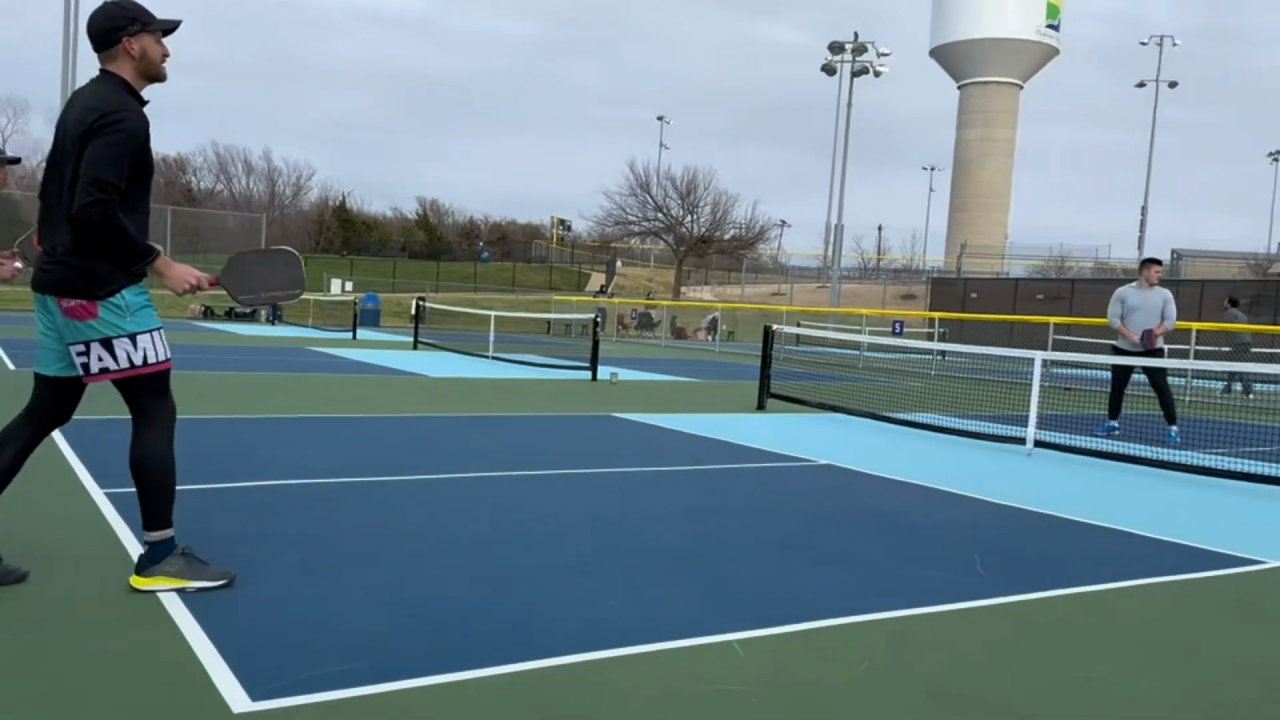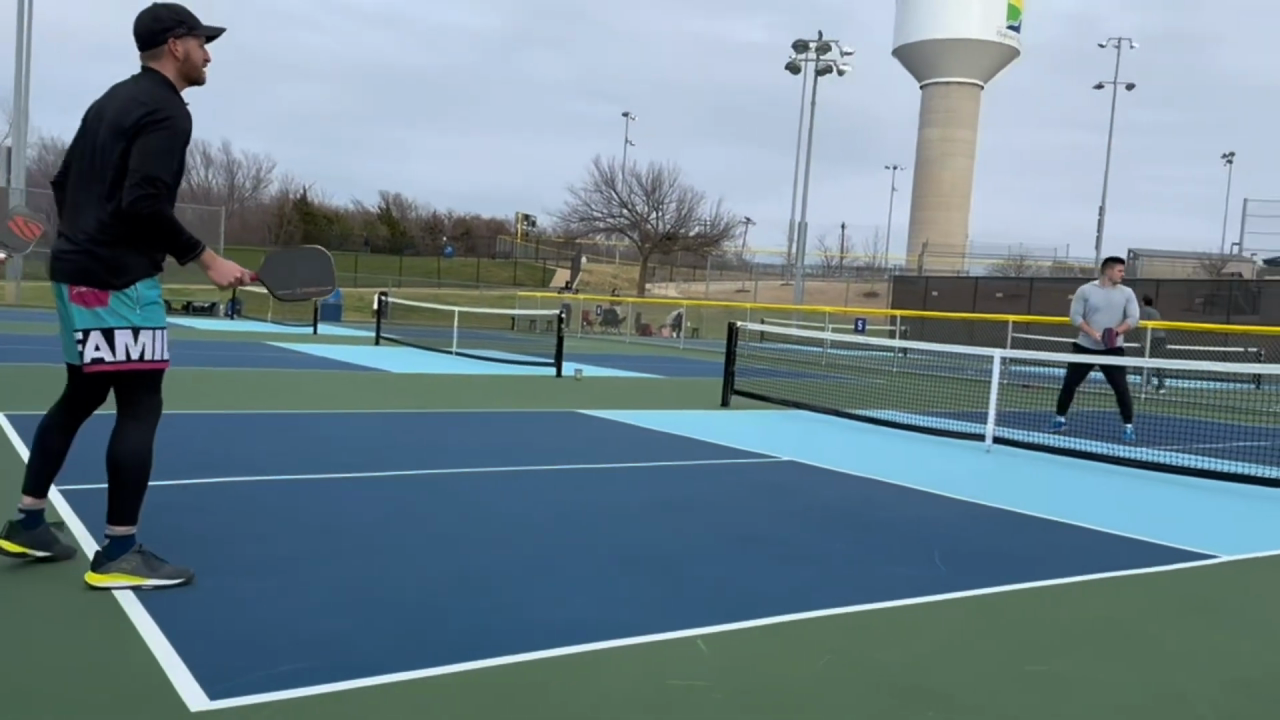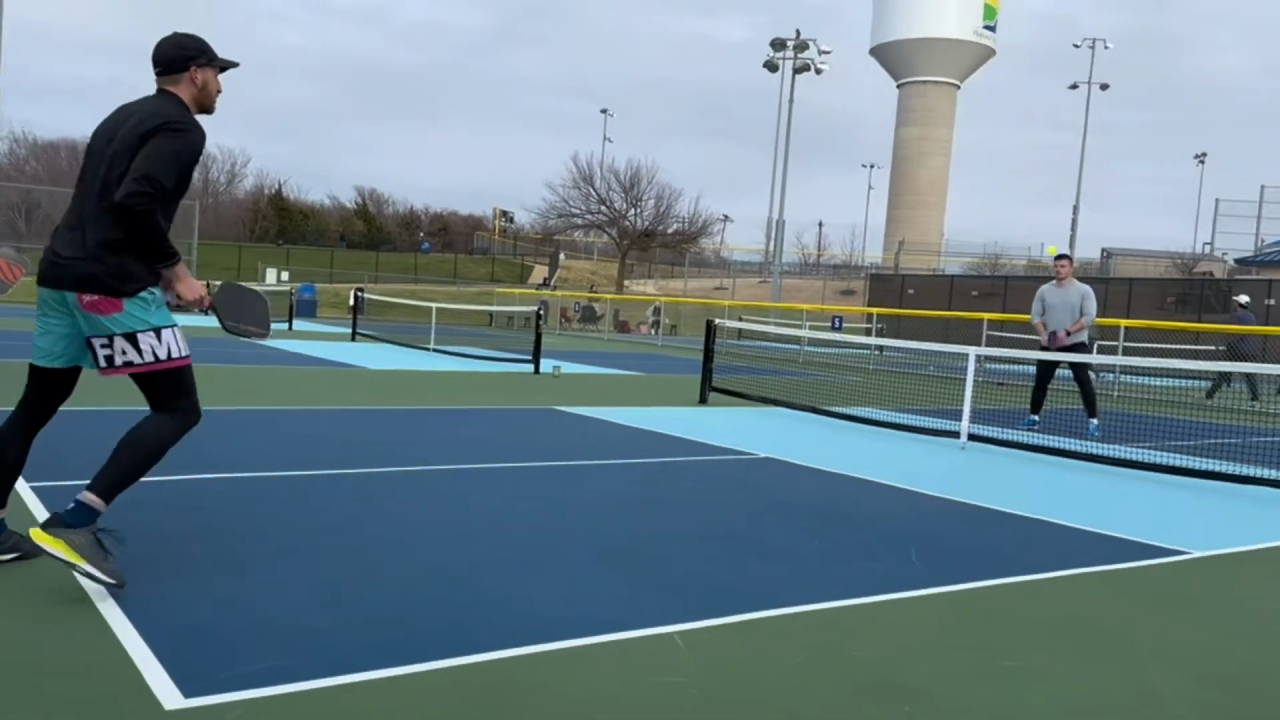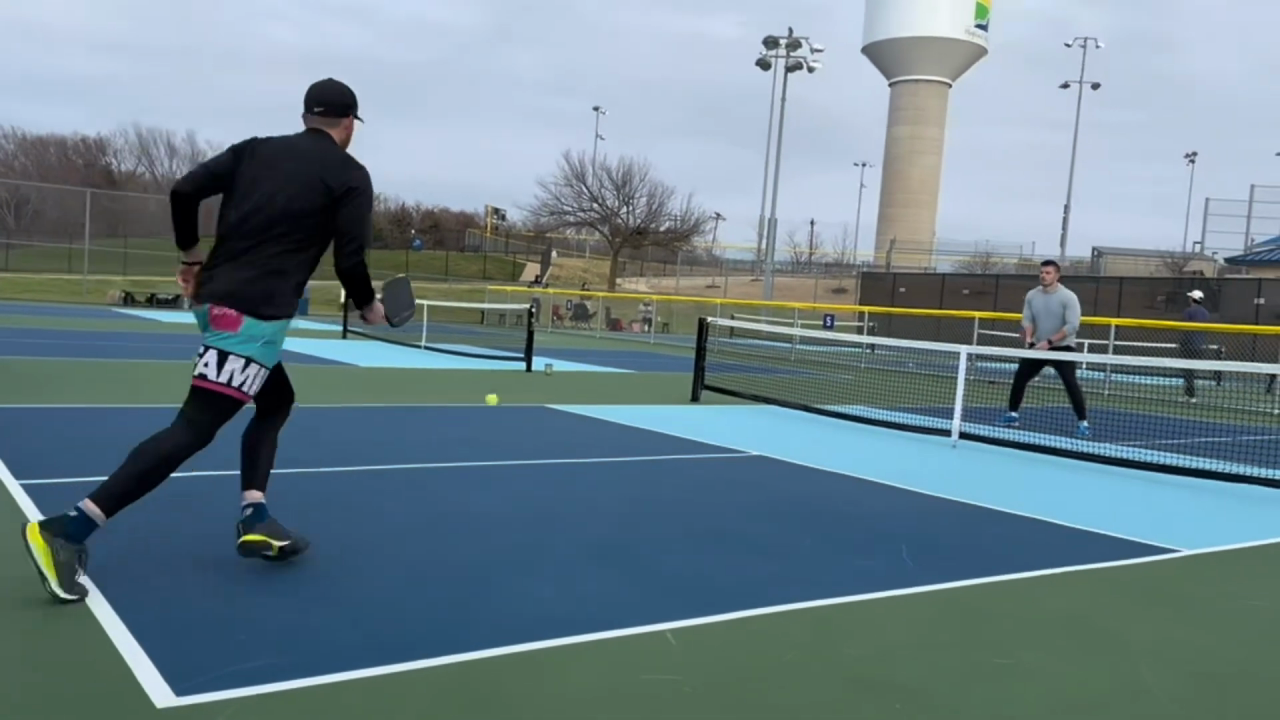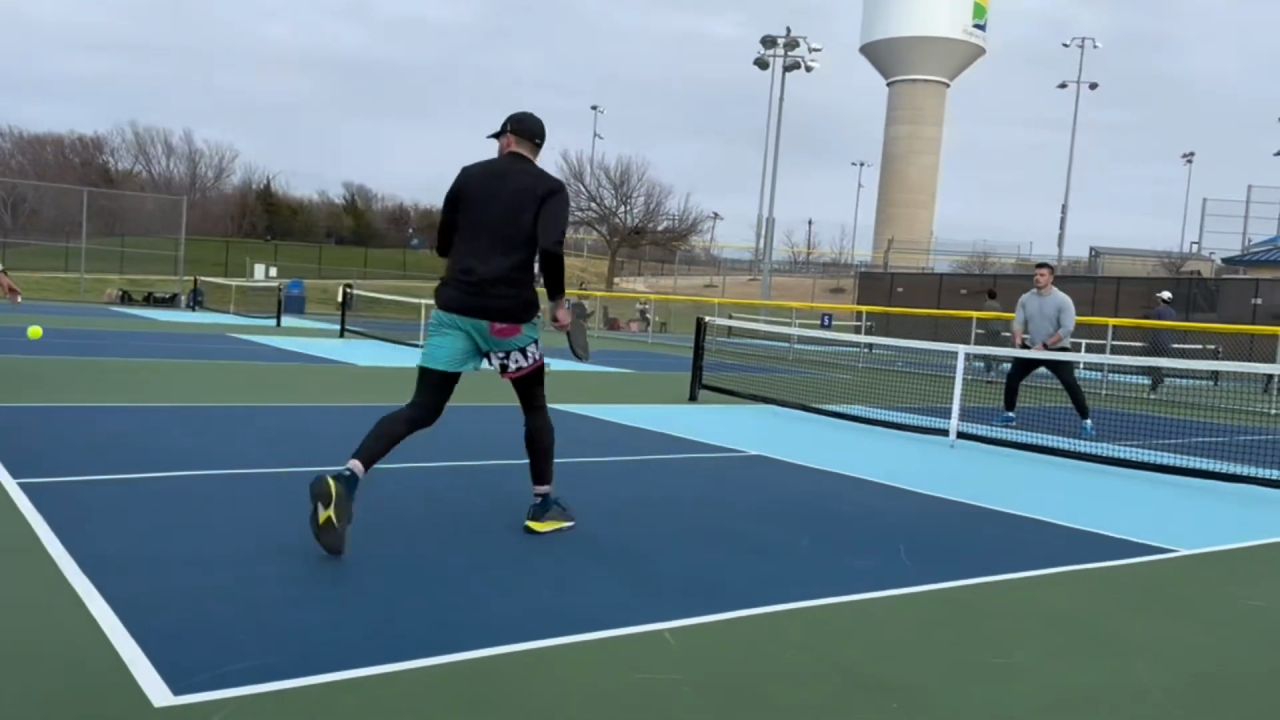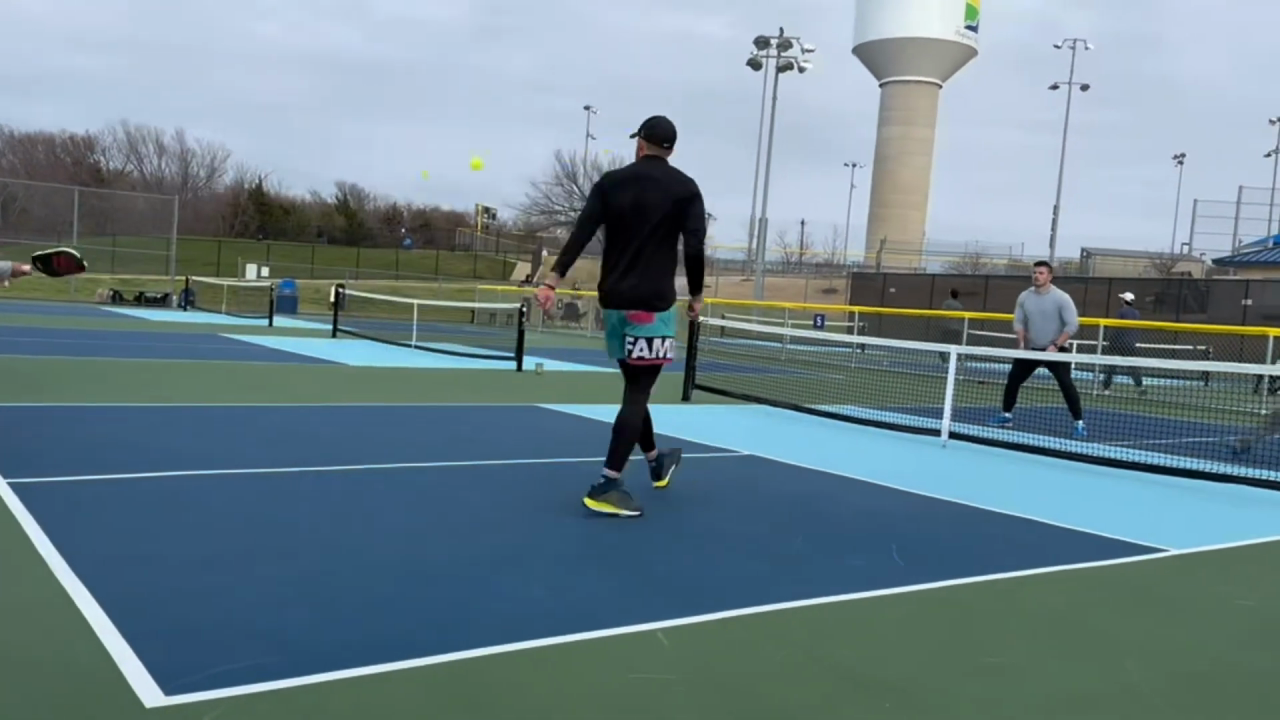
dt=0.4s
person 1, frame 1
left shoulder: (87, 103)
right shoulder: (120, 113)
left elbow: (69, 196)
right elbow: (94, 209)
right wrist: (159, 264)
left hip: (61, 281)
right hip: (104, 288)
right knee: (155, 413)
right ankle: (159, 556)
person 1, frame 2
left shoulder: (113, 101)
right shoulder: (167, 111)
left elbow: (63, 183)
right elbow: (144, 205)
right wrist: (206, 259)
left hip: (77, 268)
right hip: (117, 276)
left knee: (81, 396)
right knee: (140, 408)
right ankle: (117, 553)
person 1, frame 3
left shoulder: (120, 120)
right shoulder: (181, 127)
right elbow: (136, 203)
left wrist: (153, 265)
right wrist: (175, 271)
left hip: (62, 275)
right hip: (118, 286)
right knee: (178, 410)
right ankle: (75, 522)
person 1, frame 4
left shoulder: (253, 150)
right shoulder: (350, 175)
left elbow: (185, 190)
right elbow: (349, 260)
left wrist: (191, 256)
right wrist: (367, 306)
left hip: (215, 298)
right hip: (256, 310)
left knee: (278, 399)
right knee: (193, 427)
left ankle: (254, 517)
right ankle: (67, 529)
person 1, frame 5
left shoulder: (468, 176)
right shoulder: (551, 188)
left elbow: (443, 244)
right elbow: (550, 248)
right wrist: (557, 303)
left hip: (454, 305)
right hip: (509, 312)
left knee: (422, 409)
right knee: (534, 403)
left ankle: (346, 479)
right ankle: (543, 503)
person 1, frame 6
left shoulder: (610, 182)
right shoulder: (685, 187)
left elbow: (582, 232)
right elbow: (695, 249)
left wrist: (553, 278)
right wrist: (696, 295)
left hip: (613, 301)
right hip: (652, 304)
left knee: (640, 383)
right knee: (637, 392)
left ankle: (657, 462)
right ankle: (605, 486)
person 2, frame 1
left shoulder: (1164, 295)
right shoulder: (1122, 293)
left elbow: (1170, 321)
right elbow: (1113, 319)
left wrist: (1154, 335)
right wrist: (1131, 336)
left hip: (1152, 350)
right hip: (1124, 349)
left knee: (1162, 388)
right knee: (1117, 387)
left ankle: (1173, 428)
right ankle: (1112, 423)
person 2, frame 2
left shoulder: (1127, 293)
right shoulder: (1085, 291)
left elbow: (1133, 319)
right elbow: (1075, 317)
left wrist: (1116, 332)
right wrist: (1093, 333)
left hip: (1112, 349)
right hip: (1085, 347)
left knee: (1121, 387)
right knee: (1069, 383)
left ankle: (1128, 426)
right ankle: (1059, 419)
person 2, frame 3
left shoulder: (1084, 290)
right shoulder: (1044, 291)
left elbow: (1089, 317)
right elbow: (1036, 316)
left wrist: (1068, 332)
right wrist: (1043, 335)
left hip: (1076, 345)
right hip: (1050, 345)
left knee: (1084, 381)
right knee: (1041, 382)
left ankle: (1093, 421)
right ankle: (1033, 418)
person 2, frame 4
left shoulder: (1068, 297)
right shoulder: (1032, 296)
left elbow: (1072, 326)
right elbow: (1027, 319)
left wrist: (1049, 342)
right wrist: (1028, 337)
left hip: (1062, 347)
right hip: (1038, 345)
left knee: (1070, 382)
right knee: (1020, 377)
left ankle: (1083, 422)
right ankle: (1012, 415)
person 2, frame 5
left shoulder: (1063, 300)
right shoulder: (1025, 299)
left elbow: (1067, 328)
right elbow: (1018, 322)
left wrist: (1044, 345)
right wrist: (1017, 338)
left hip: (1057, 349)
right hip: (1031, 347)
left knee: (1070, 383)
right knee: (1012, 377)
left ankle: (1086, 421)
right ankle: (1009, 414)
person 2, frame 6
left shoulder: (1062, 298)
right shoulder: (1024, 297)
left elbow: (1072, 325)
right elbow: (1018, 322)
left wrist: (1055, 346)
right wrist: (1022, 342)
left hip: (1056, 349)
right hip: (1031, 348)
left knee: (1066, 383)
right knee: (1013, 379)
left ankle: (1079, 423)
right ankle: (1006, 415)
